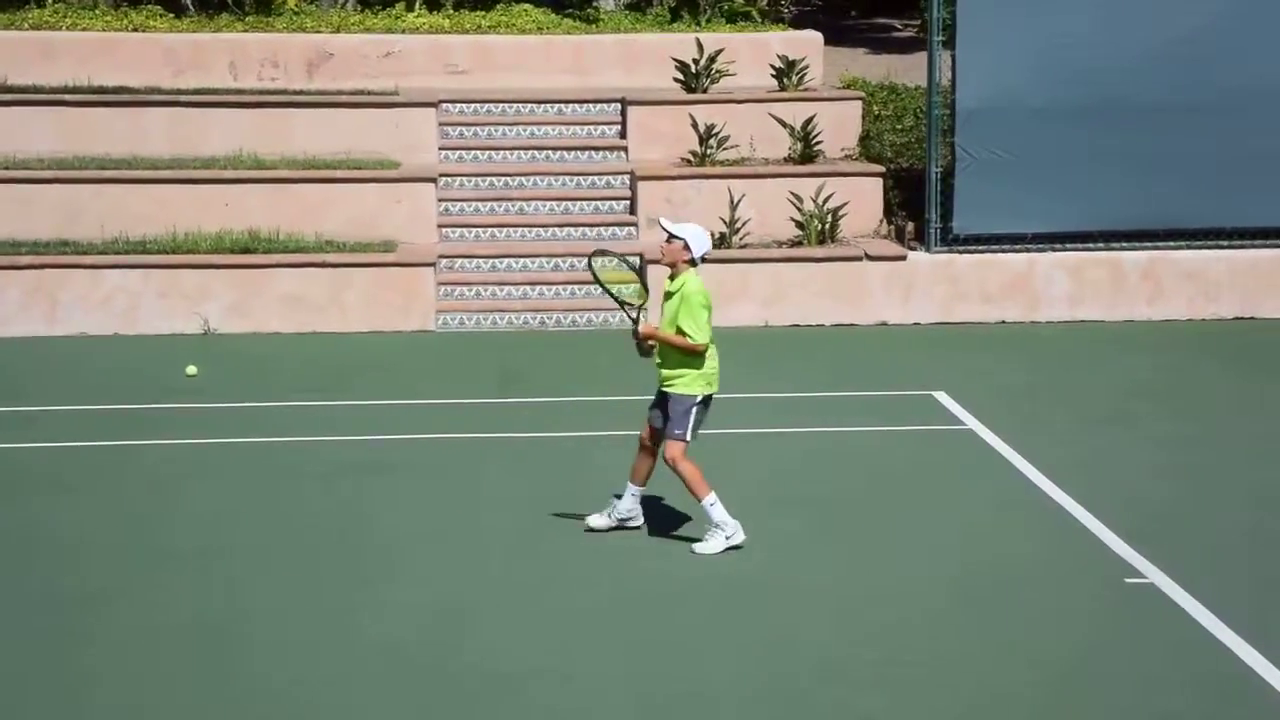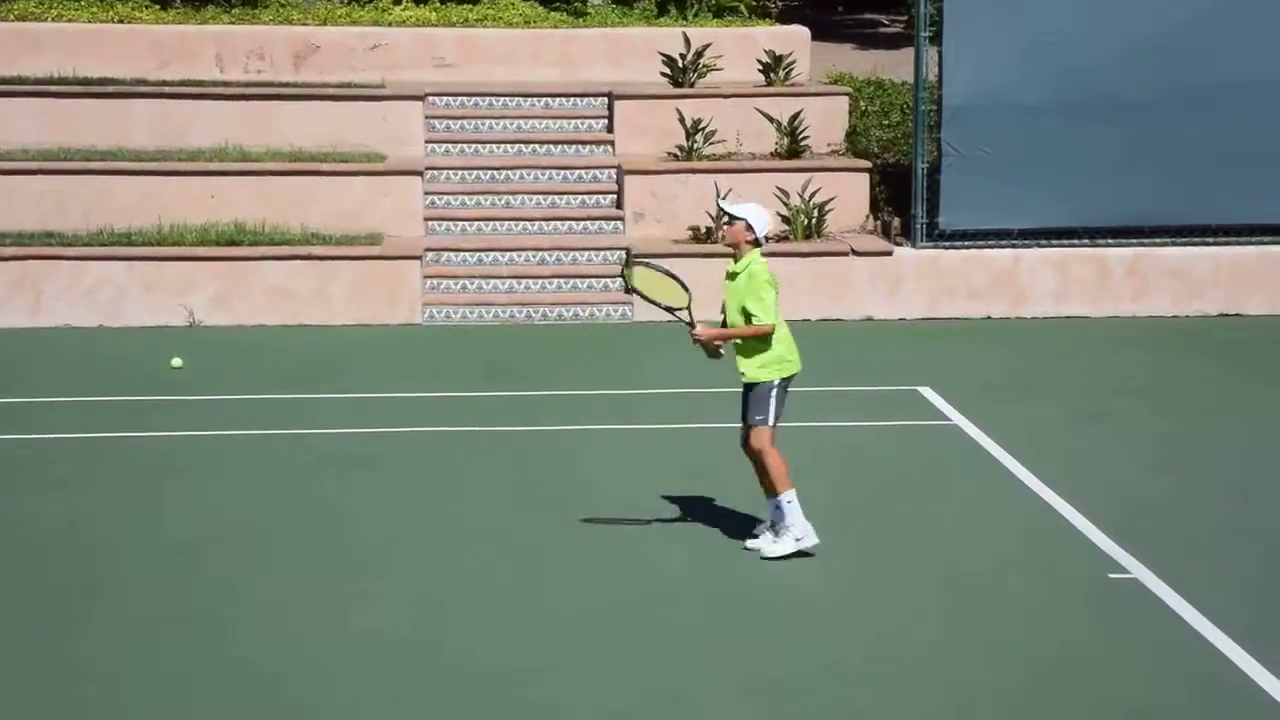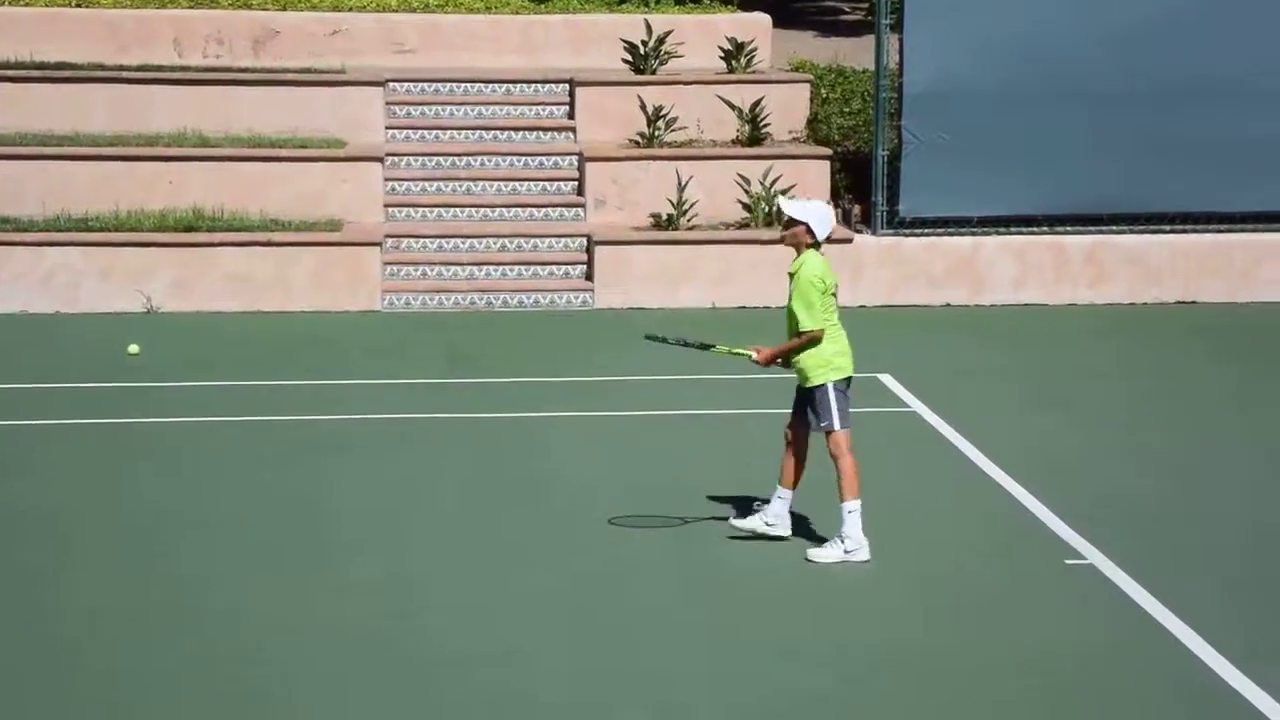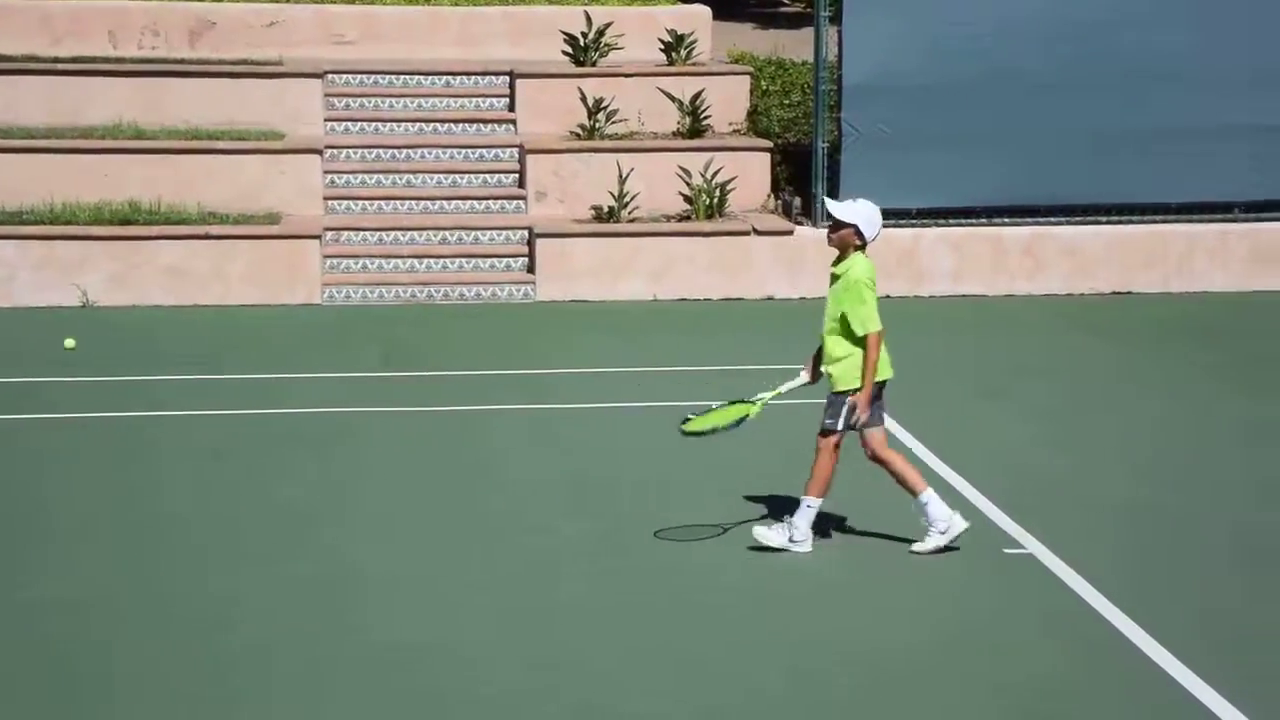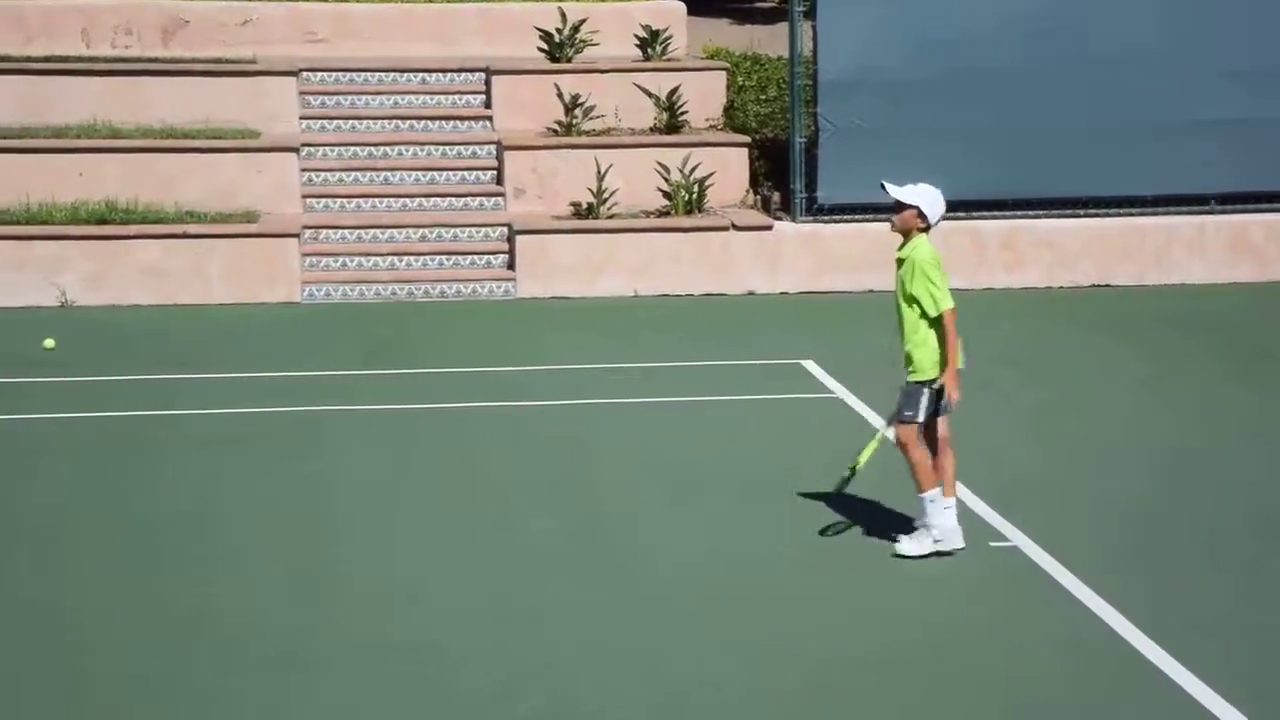
dt=0.3s
person 1, frame 1
left shoulder: (693, 291)
right shoulder: (670, 285)
left elbow: (698, 343)
left wrist: (653, 334)
right wrist: (648, 342)
left hip: (692, 381)
right hip: (671, 380)
left knee: (675, 455)
right knee: (648, 441)
left ankle: (725, 527)
right ankle: (627, 508)
person 1, frame 2
left shoulder: (757, 271)
right shoulder: (735, 270)
left elbow: (766, 325)
left wrist: (717, 334)
right wrist: (714, 335)
left hip: (771, 366)
right hip: (753, 367)
left knee: (761, 443)
right knee: (750, 444)
left ankle: (797, 528)
right ankle: (782, 522)
person 1, frame 3
left shoulder: (810, 272)
right shoulder: (808, 264)
left elbow: (814, 332)
left wrist: (773, 353)
right wrist: (782, 351)
left hip: (826, 369)
right hip: (813, 368)
left knee: (838, 447)
right knee: (794, 438)
left ankle: (852, 539)
right ankle: (777, 516)
person 1, frame 4
left shoulder: (859, 276)
right shoulder: (844, 268)
left elbow: (873, 336)
left wrist: (864, 391)
right wrist: (819, 355)
left hip: (857, 378)
right hip: (856, 373)
left knee: (826, 445)
right knee: (875, 449)
left ankle: (798, 531)
right ankle: (943, 518)
person 1, frame 5
left shoulder: (922, 258)
right shoulder: (911, 253)
left elbow: (947, 314)
left wrist: (951, 371)
left hip: (933, 364)
right hip: (928, 362)
left knee: (907, 436)
right knee: (937, 439)
left ankle: (938, 527)
right ankle: (945, 528)
